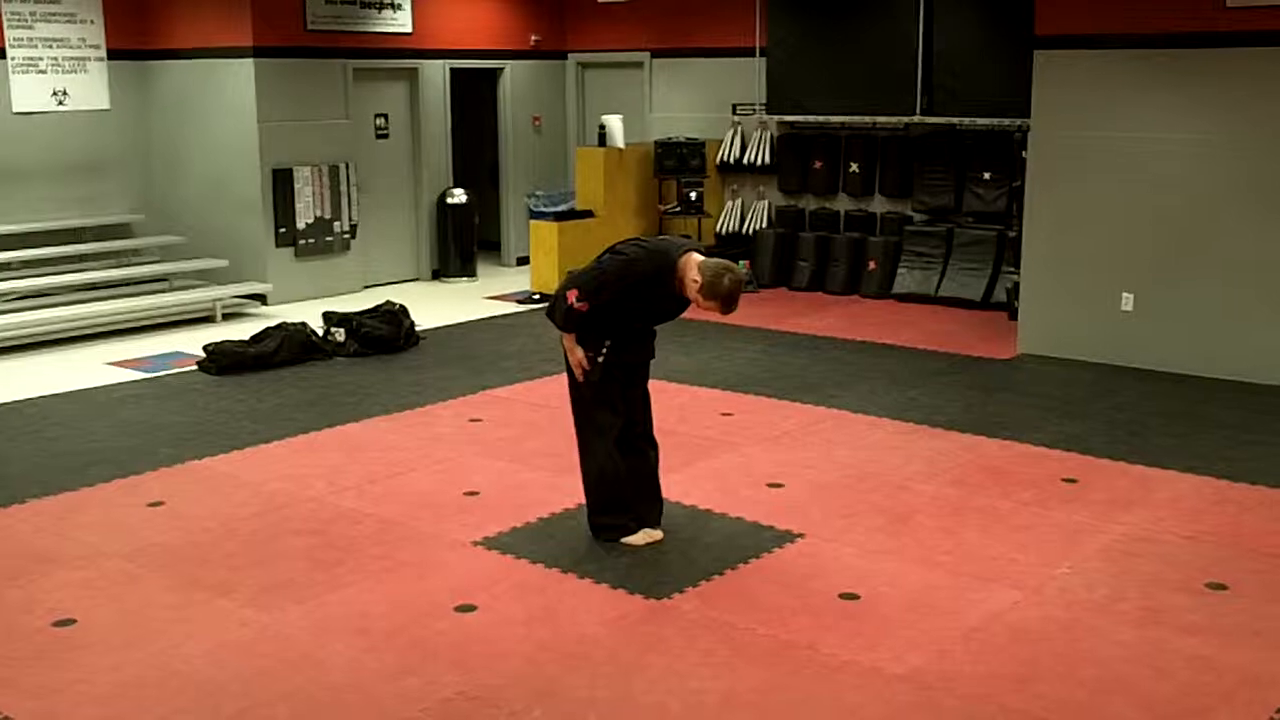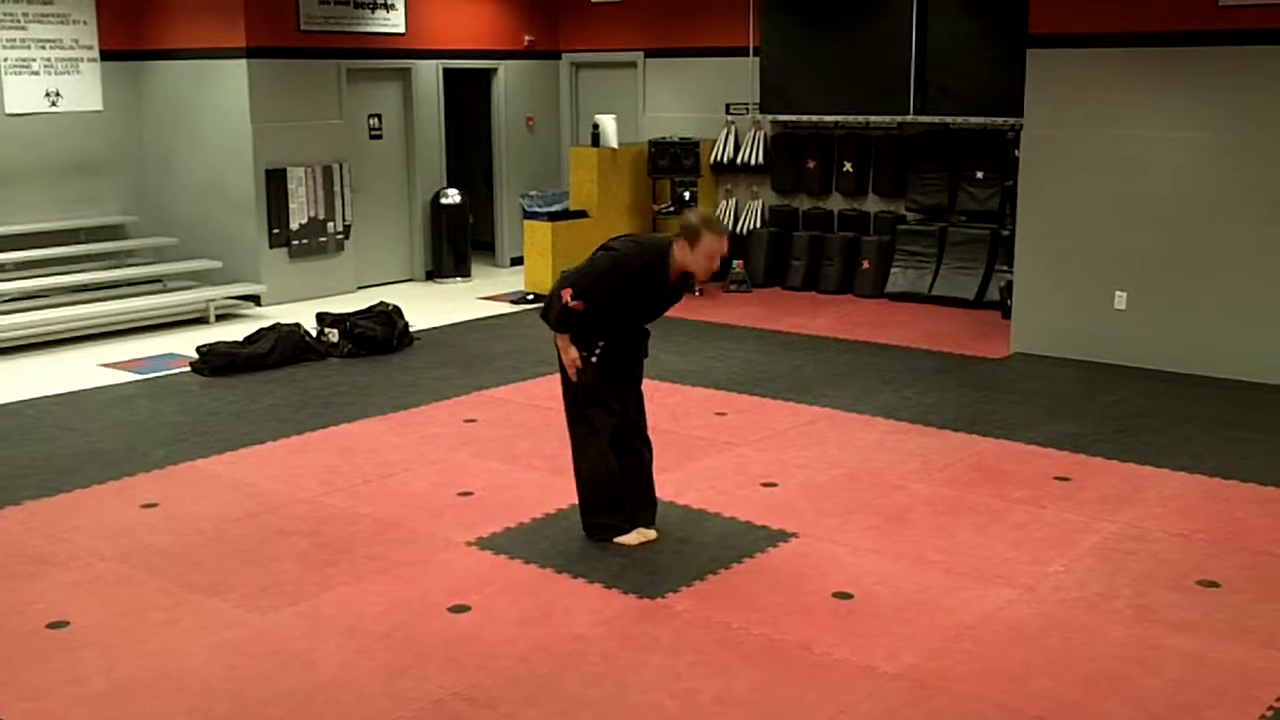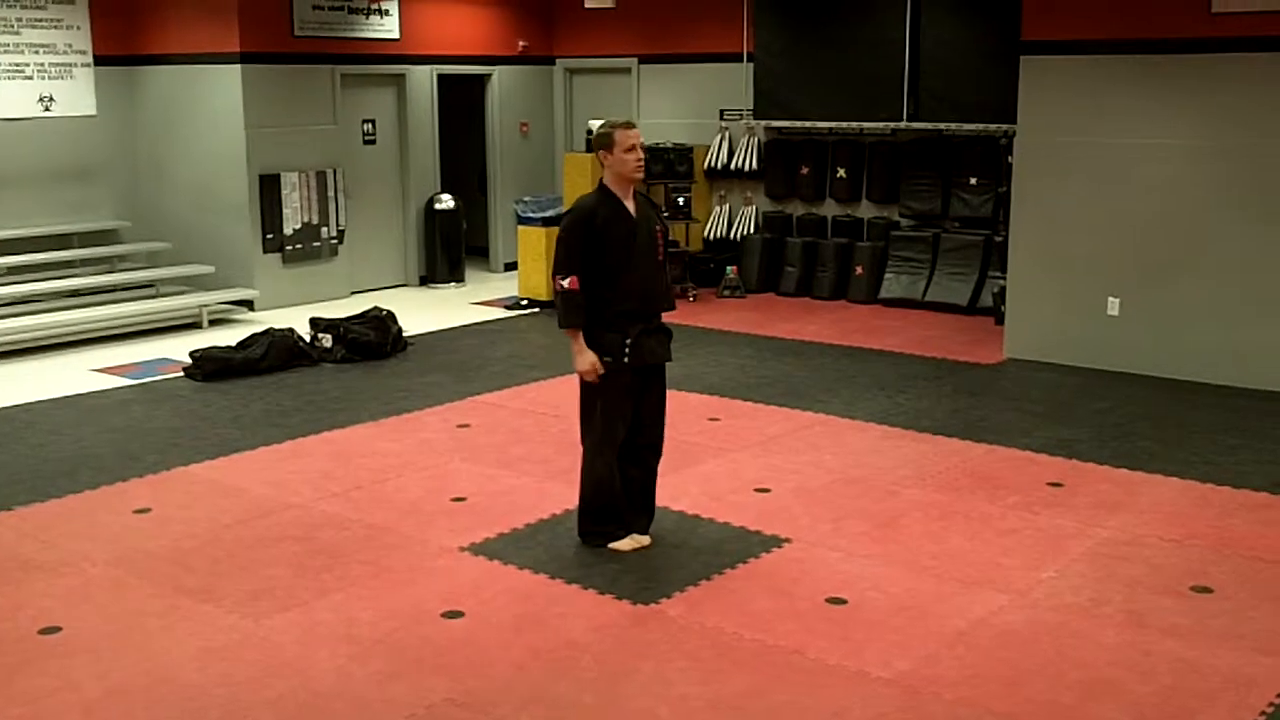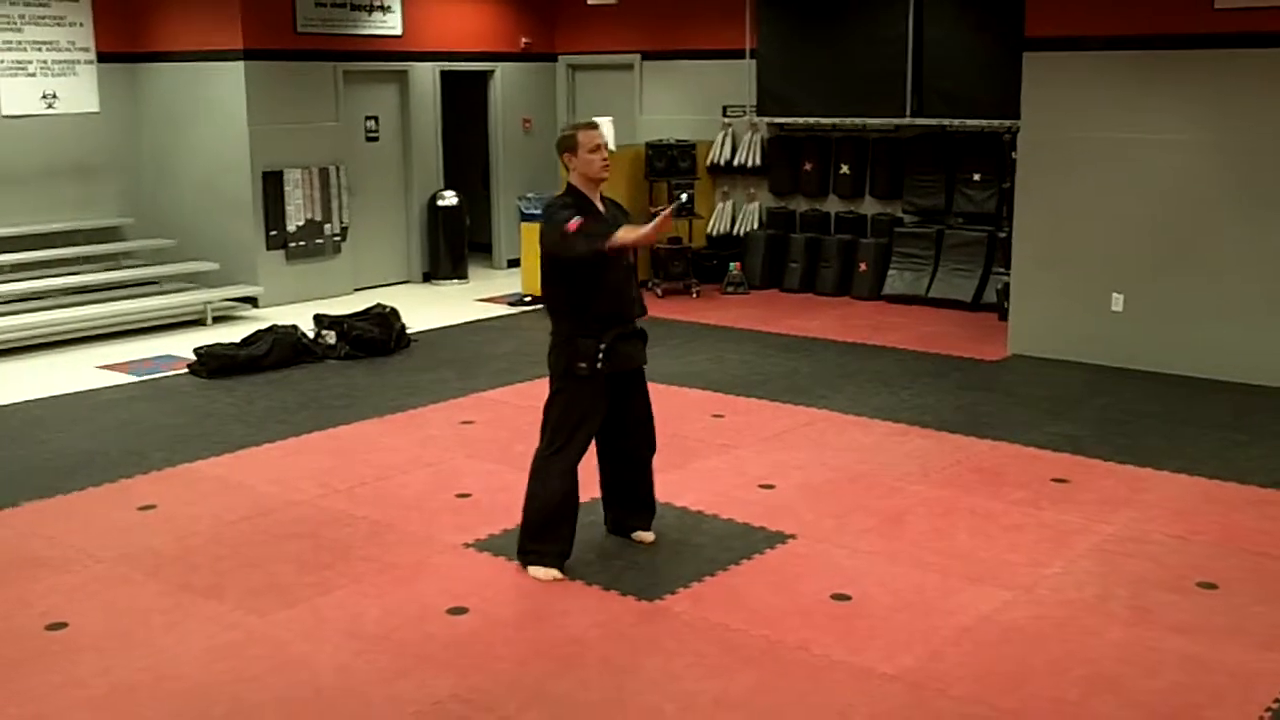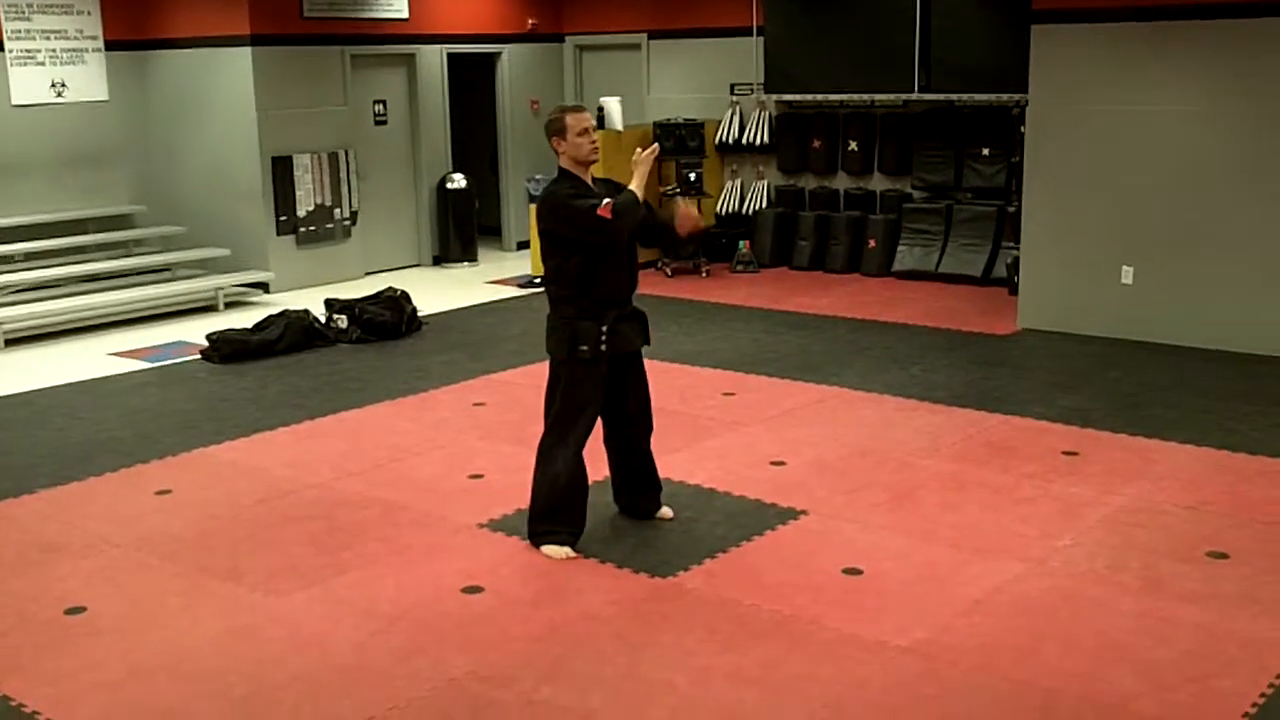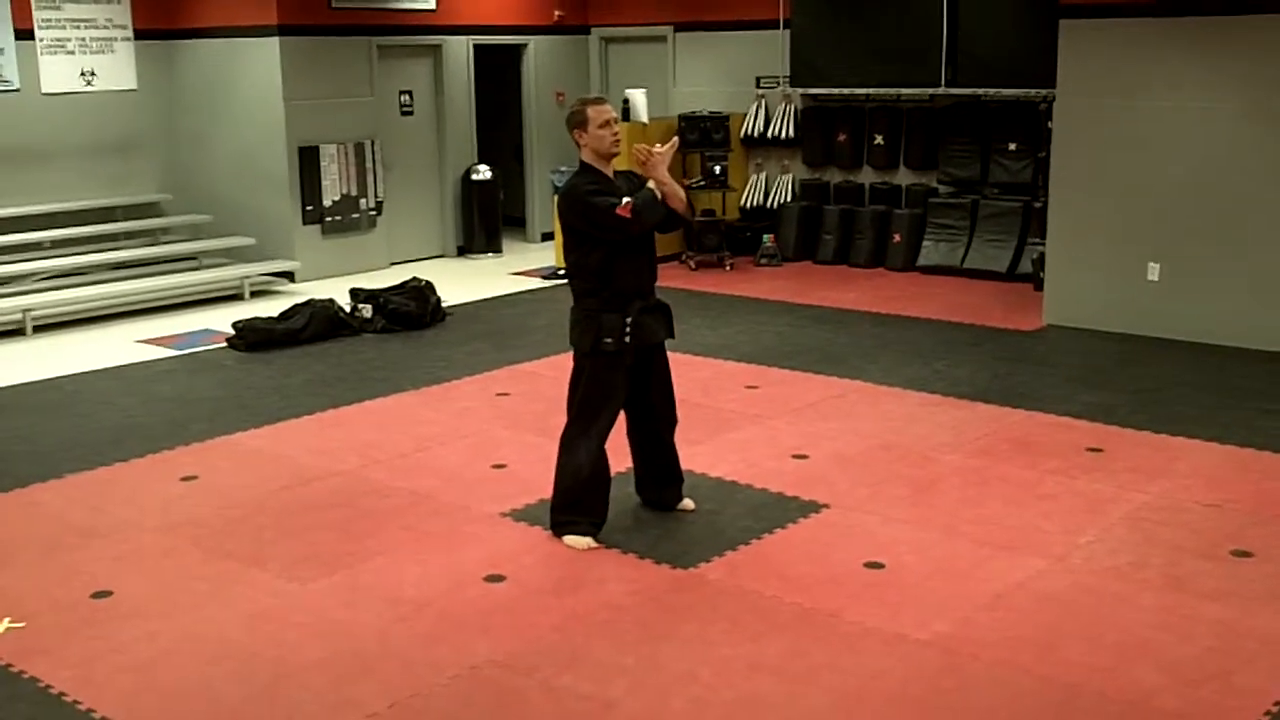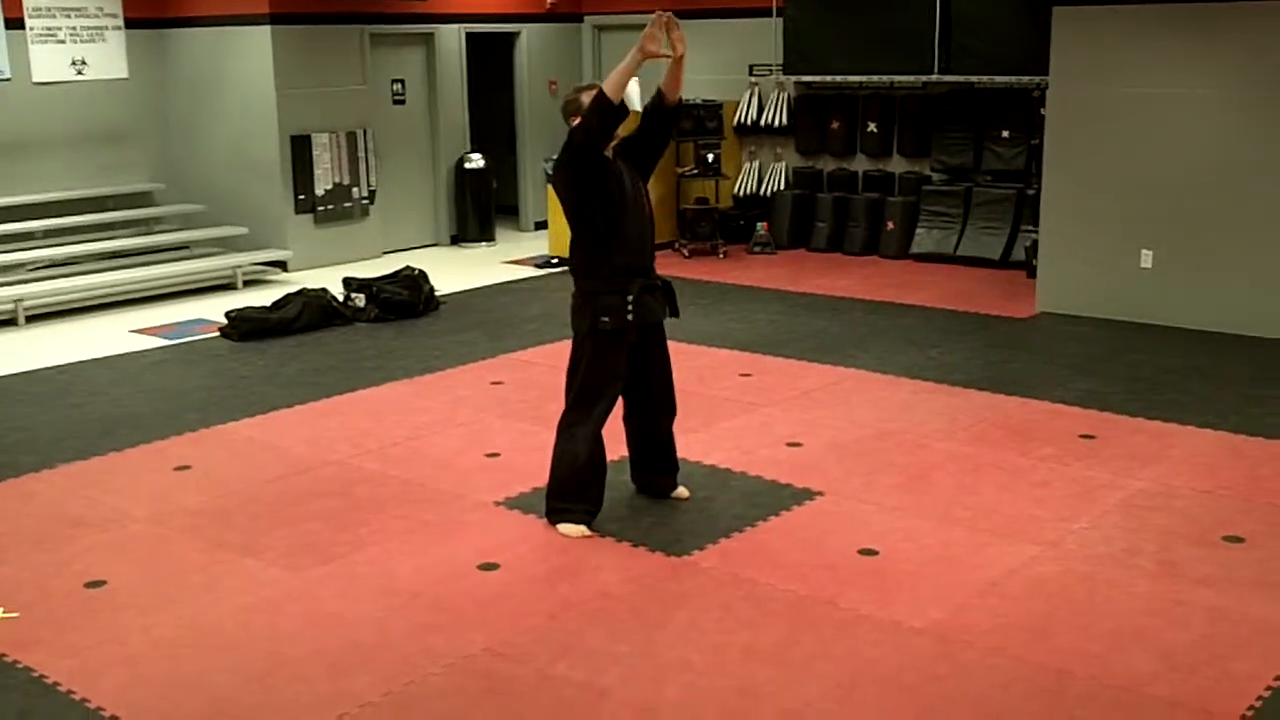
dt=0.7s
person 1, frame 1
left shoulder: (698, 267)
right shoulder: (642, 263)
right elbow: (574, 289)
left wrist: (640, 342)
right wrist: (570, 344)
left hip: (632, 342)
right hip: (595, 342)
left knee: (638, 430)
right knee: (602, 430)
left ankle: (644, 515)
right ankle: (613, 522)
person 1, frame 2
left shoulder: (683, 267)
right shoulder: (631, 258)
right elbow: (567, 291)
left wrist: (634, 343)
right wrist: (566, 346)
left hip: (626, 345)
right hip: (588, 345)
left knee: (632, 430)
right knee: (595, 430)
left ankle: (637, 516)
right ankle: (606, 522)
person 1, frame 3
left shoulder: (649, 211)
right shoulder: (586, 215)
right elbow: (569, 284)
right wrist: (579, 347)
left hip: (648, 339)
right hip: (608, 344)
left knee: (647, 437)
right knee: (605, 438)
left ankle: (635, 521)
right ankle: (603, 528)
person 1, frame 4
left shoulder: (615, 211)
right shoulder: (560, 214)
right elbow: (585, 242)
right wrist: (638, 236)
left hip: (623, 343)
right hip: (579, 350)
left knee: (634, 440)
right knee: (560, 449)
left ankle: (630, 517)
right ankle: (541, 549)
person 1, frame 5
left shoulder: (609, 190)
right shoulder: (557, 200)
left elbow: (653, 230)
right elbow: (613, 222)
left wrist: (682, 220)
right wrist: (638, 179)
left hip: (619, 323)
right hip: (578, 332)
left knee: (632, 420)
right knee: (566, 430)
left ankle: (639, 499)
right ankle: (551, 528)
person 1, frame 6
left shoulder: (630, 182)
right shoulder: (578, 193)
left elbow: (677, 216)
right elbow: (634, 221)
left wrist: (660, 177)
right wrist: (656, 179)
left hip: (643, 316)
right hip: (602, 324)
left knee: (656, 412)
right knee: (589, 423)
left ankle: (661, 490)
right ankle: (573, 518)
person 1, frame 7
left shoulder: (629, 159)
right shoulder: (575, 168)
left elbow: (661, 116)
right elbow: (598, 117)
left wrist: (676, 62)
right wrist: (638, 55)
left hip: (643, 299)
right hip: (603, 307)
left knee: (655, 400)
right knee: (587, 409)
left ankle: (656, 478)
right ankle: (568, 506)
